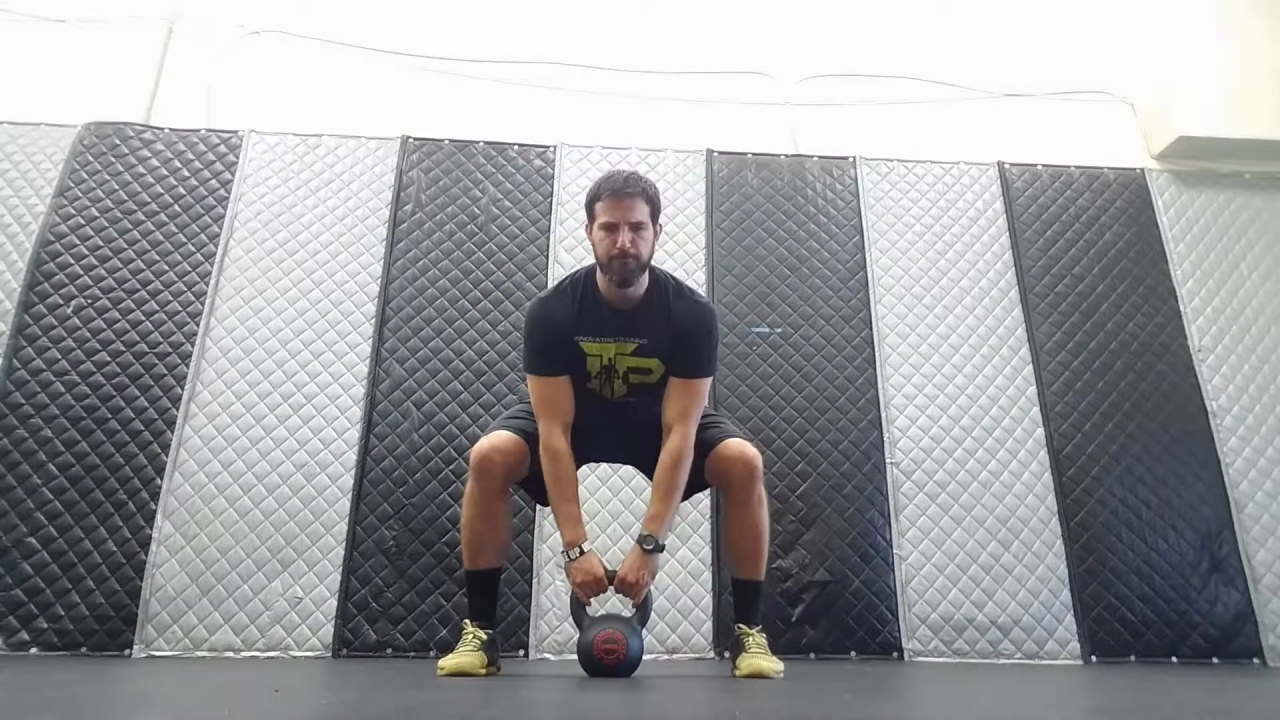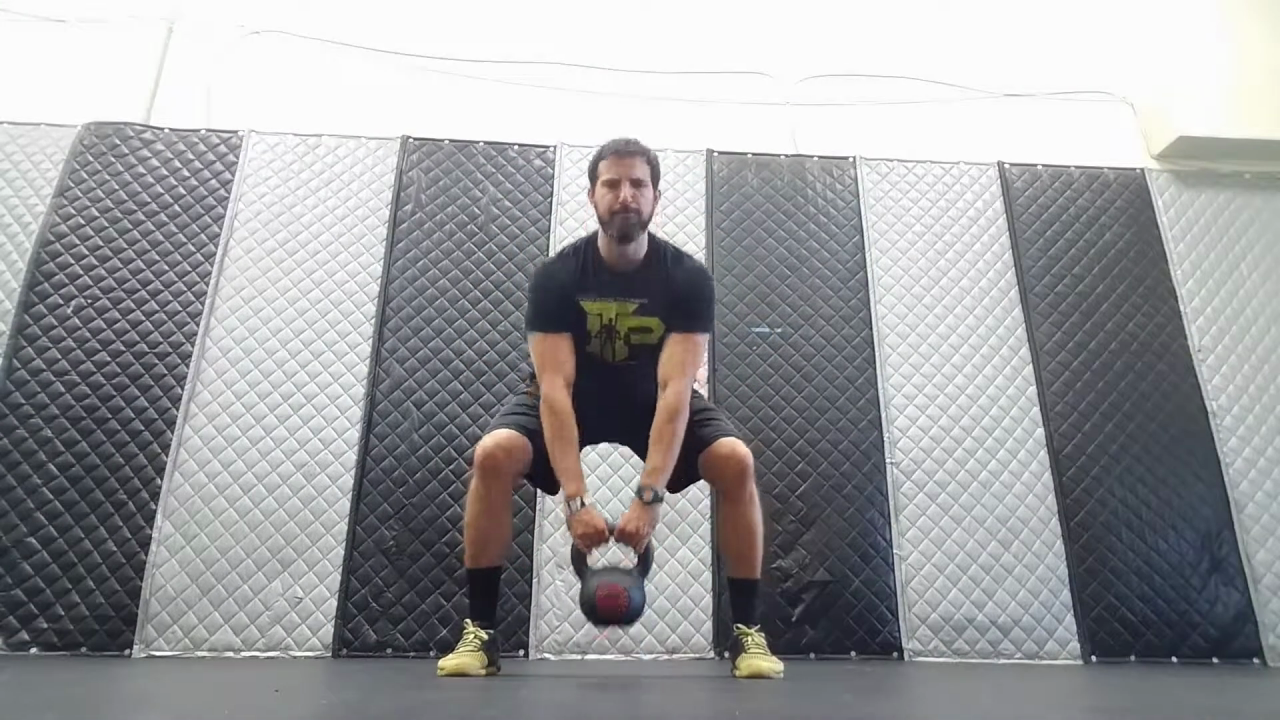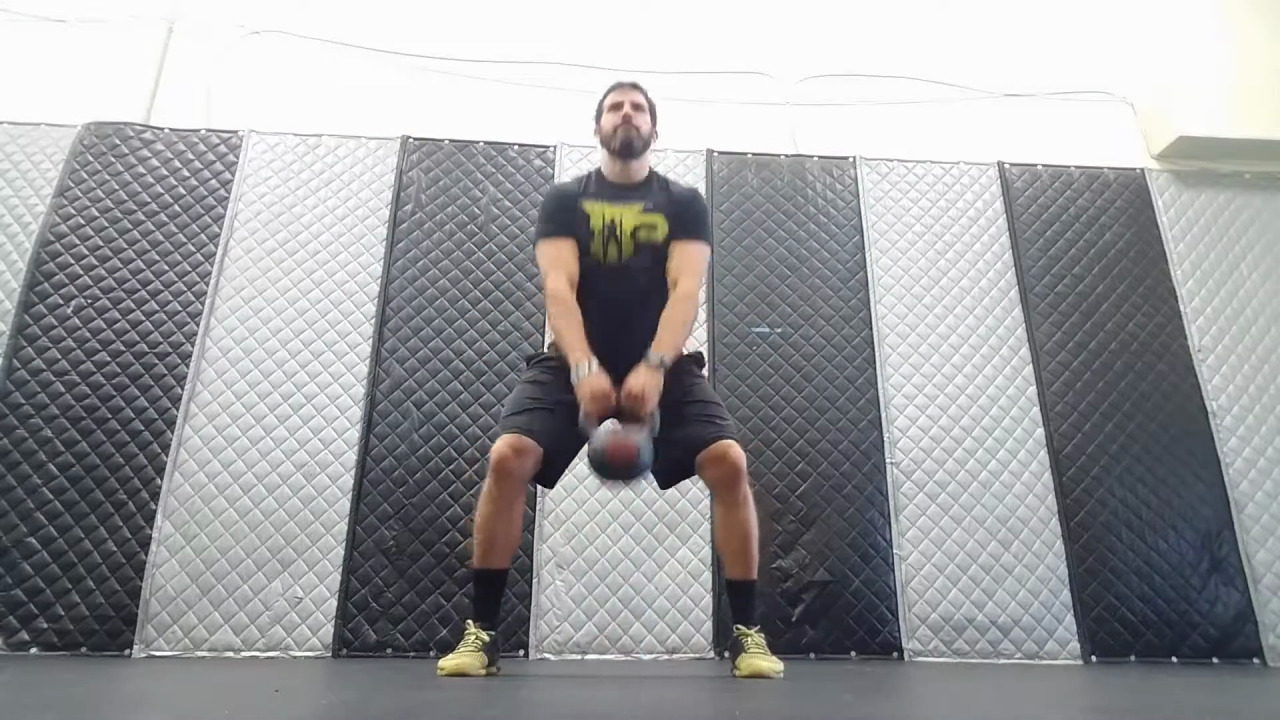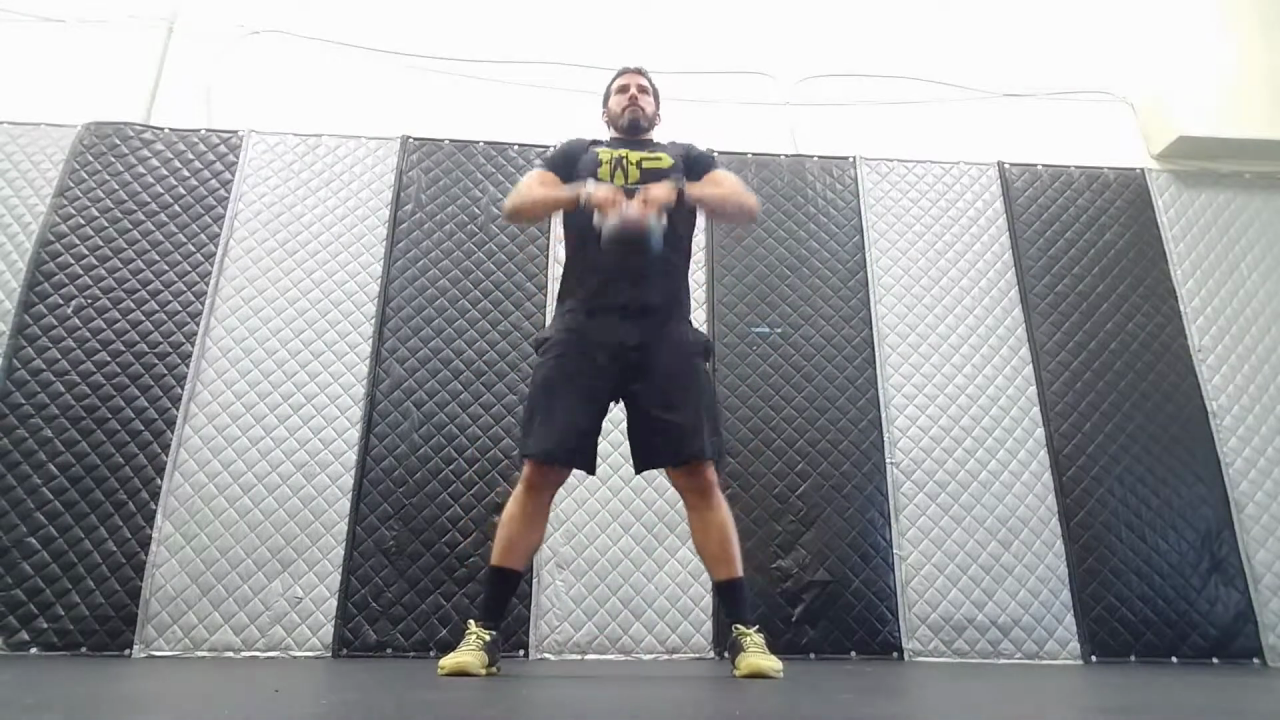
dt=0.2s
person 1, frame 1
left shoulder: (691, 314)
right shoulder: (551, 312)
left elbow: (678, 435)
right elbow: (555, 434)
left wrist: (649, 544)
right wrist: (575, 547)
left hip: (656, 419)
right hip: (571, 415)
left knee: (743, 463)
right knee: (489, 457)
left ankle: (748, 632)
right ankle: (479, 632)
person 1, frame 2
left shoulder: (688, 278)
right shoulder: (556, 277)
left elbow: (675, 391)
right elbow: (555, 390)
left wrist: (648, 498)
right wrist: (576, 501)
left hip: (653, 397)
right hip: (575, 392)
left knee: (735, 462)
right knee: (494, 455)
left ankle: (747, 633)
right ankle: (480, 632)
person 1, frame 3
left shoulder: (684, 204)
right shoulder: (565, 200)
left elbow: (685, 292)
right elbow: (558, 287)
left wrist: (656, 365)
right wrist: (582, 367)
left hip: (661, 364)
right hip: (574, 363)
left knee: (729, 463)
right knee: (507, 460)
left ankle: (746, 632)
right ankle: (481, 631)
person 1, frame 4
left shoulder: (686, 158)
right shoulder: (575, 155)
left elbow: (745, 204)
right elbow: (518, 203)
left wrist: (678, 191)
right wrist: (585, 191)
left hip: (666, 336)
right hip: (579, 332)
left knee: (700, 479)
right knee: (538, 475)
left ankle: (743, 632)
right ankle: (484, 631)
